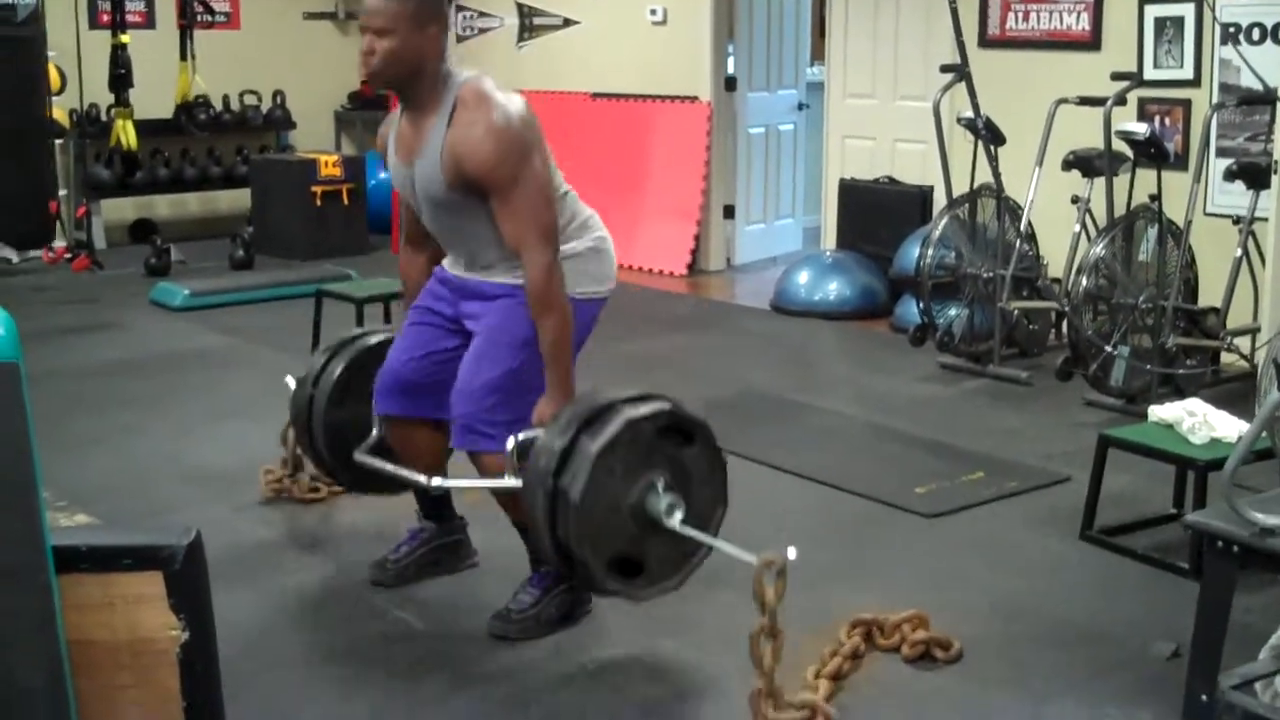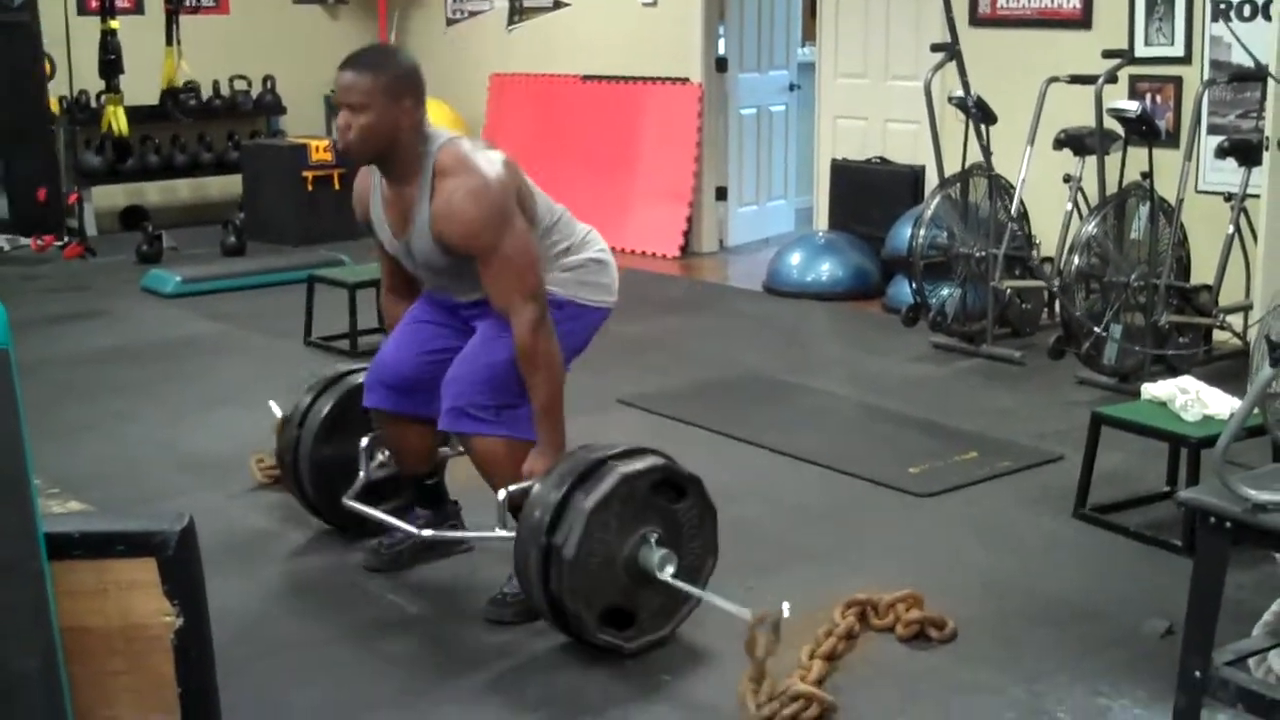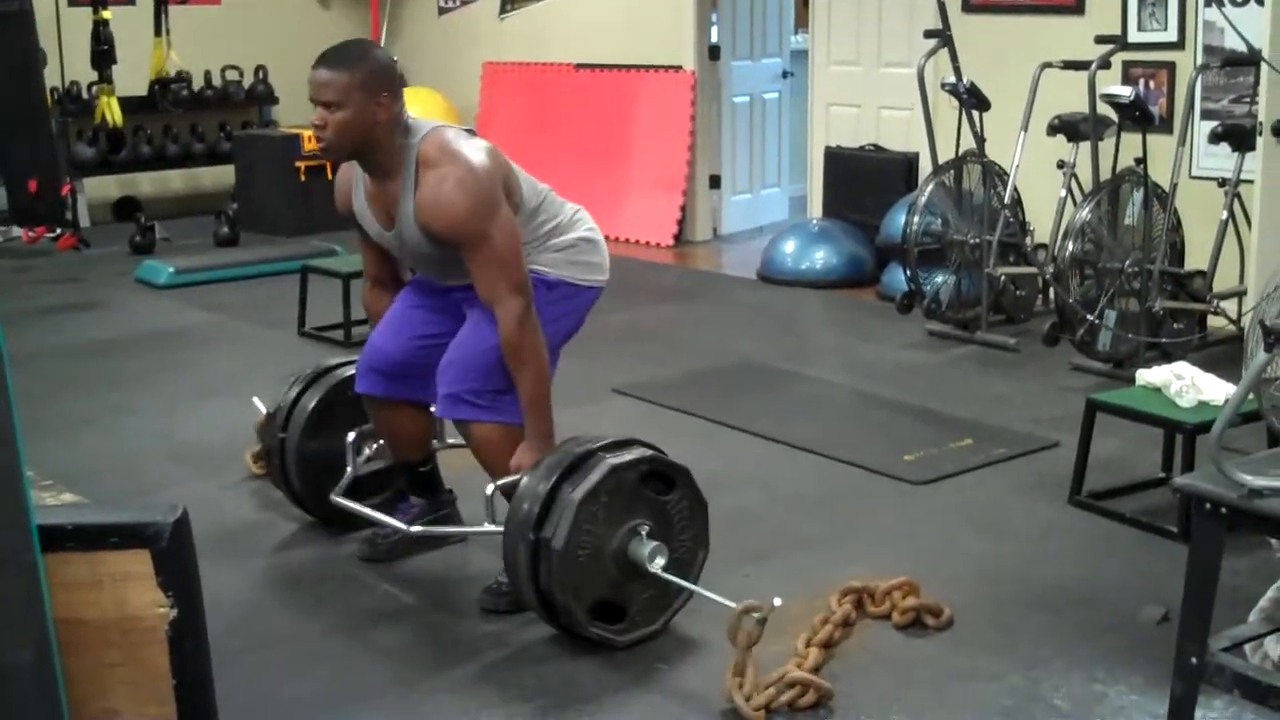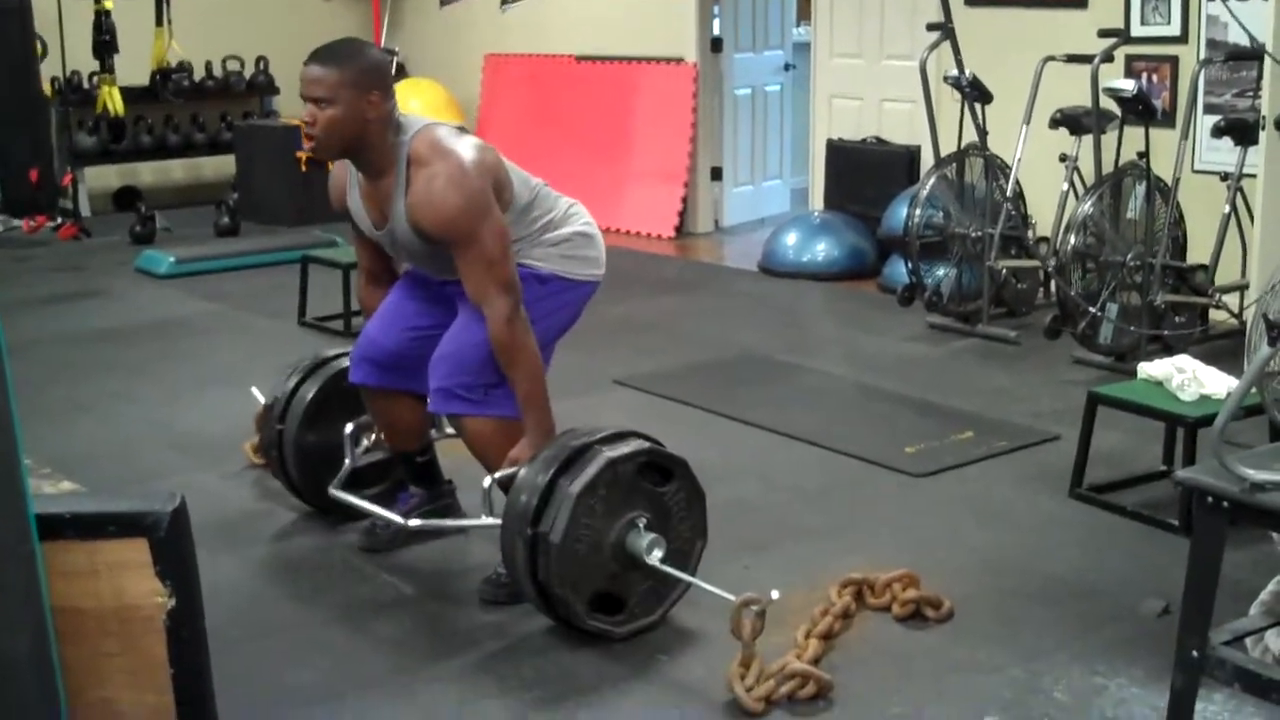
dt=0.3s
person 1, frame 1
left shoulder: (485, 126)
right shoulder: (397, 126)
left elbow: (539, 262)
right elbow: (416, 244)
left wrist: (558, 395)
right wrist: (416, 336)
left hip: (559, 271)
right hip: (467, 272)
left knee: (482, 422)
right knee: (399, 393)
left ankle: (560, 575)
right ankle: (443, 533)
person 1, frame 2
left shoulder: (468, 189)
right shoulder: (370, 187)
left elbow: (528, 320)
right elbow: (398, 290)
left wrist: (550, 450)
right wrist: (408, 357)
left hip: (563, 283)
left knee: (472, 406)
right knee: (387, 387)
right ankle: (435, 519)
person 1, frame 3
left shoulder: (452, 181)
right shoulder: (352, 182)
left elbow: (513, 310)
right elbow: (381, 283)
left wrist: (539, 441)
right wrist: (397, 348)
left hip: (553, 265)
left knee: (471, 391)
right knee: (382, 372)
right ankle: (430, 506)
person 1, frame 4
left shoulder: (443, 179)
right shoulder: (346, 177)
left elbow: (503, 311)
right elbow: (375, 276)
left wrist: (539, 436)
left hip: (549, 259)
right hip: (459, 261)
left knee: (463, 384)
right knee: (376, 362)
right ankle: (429, 495)
